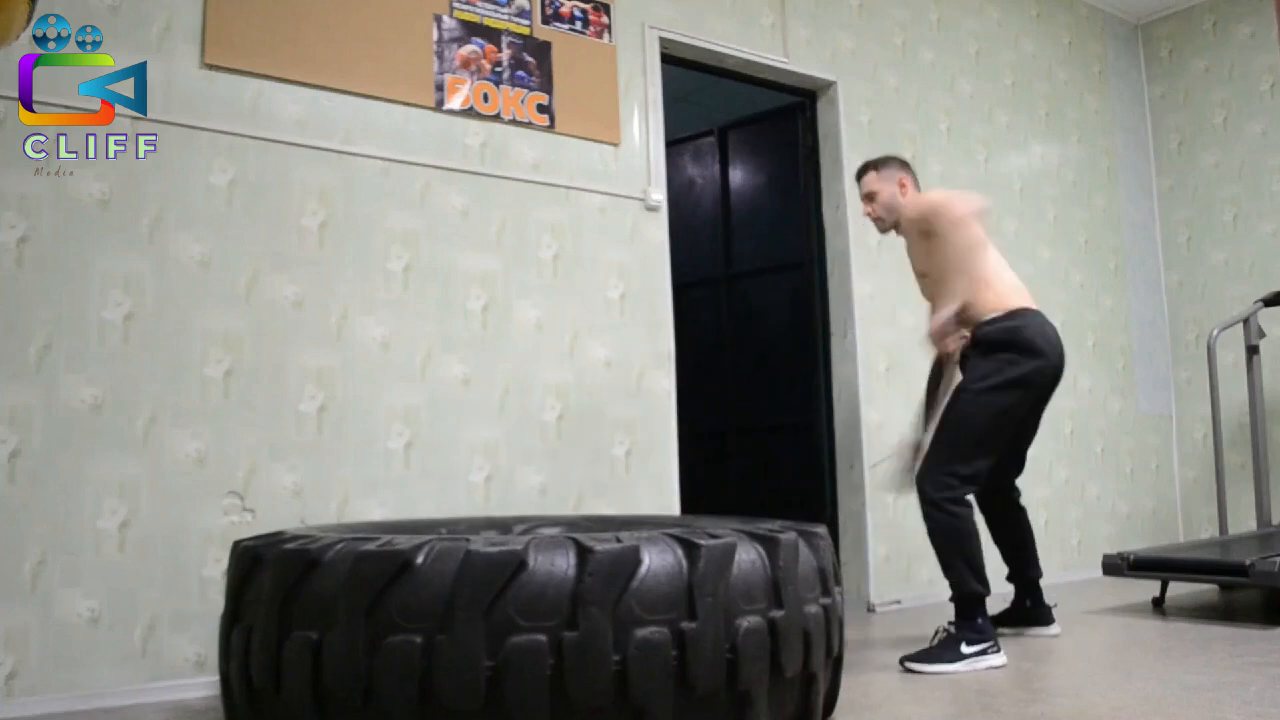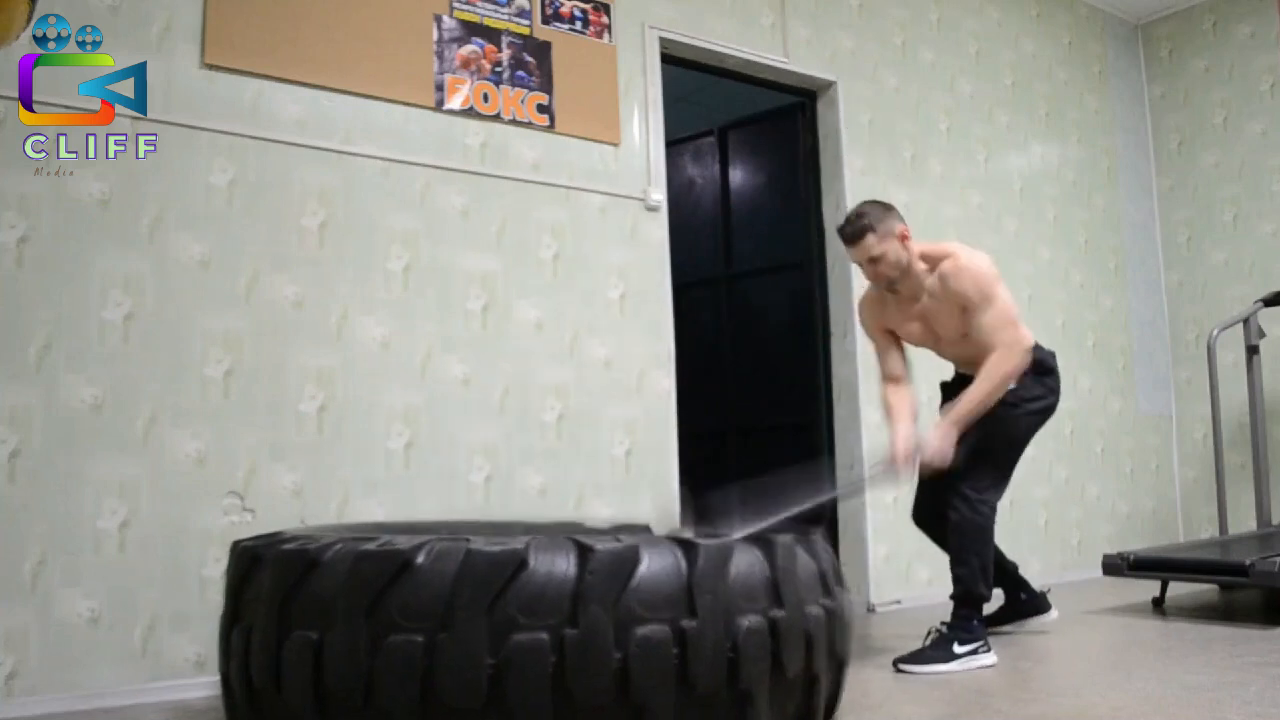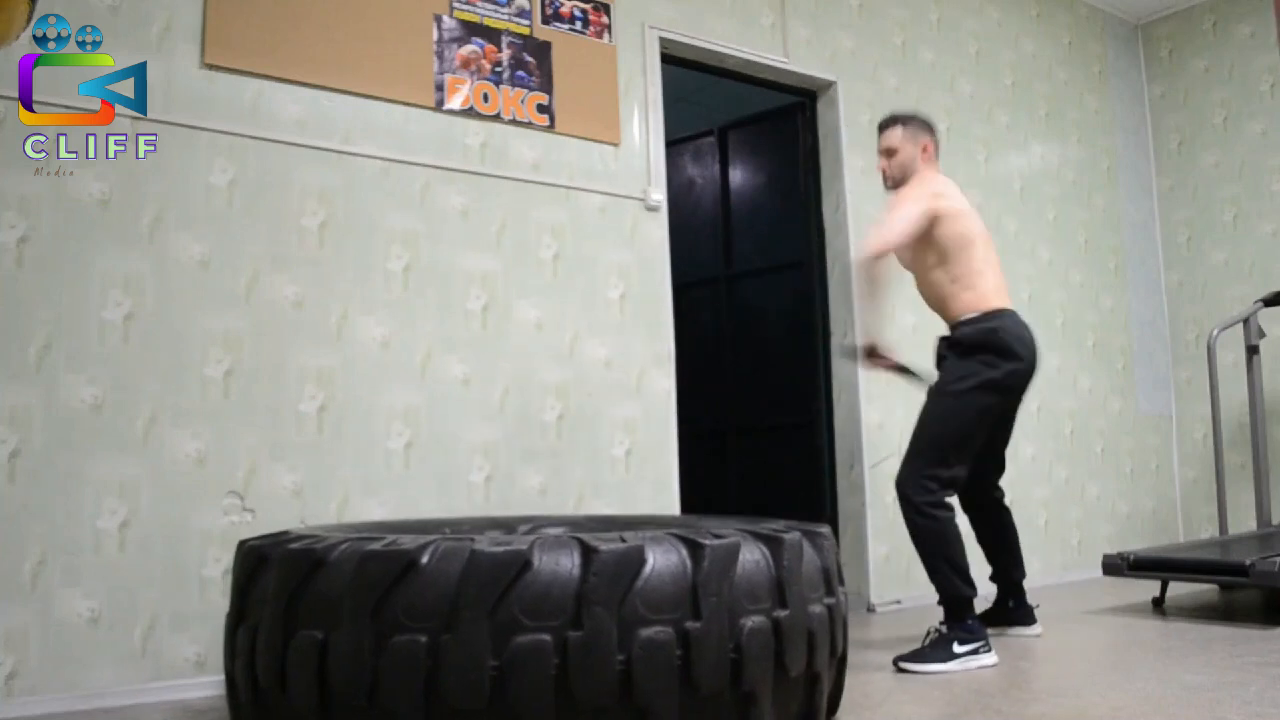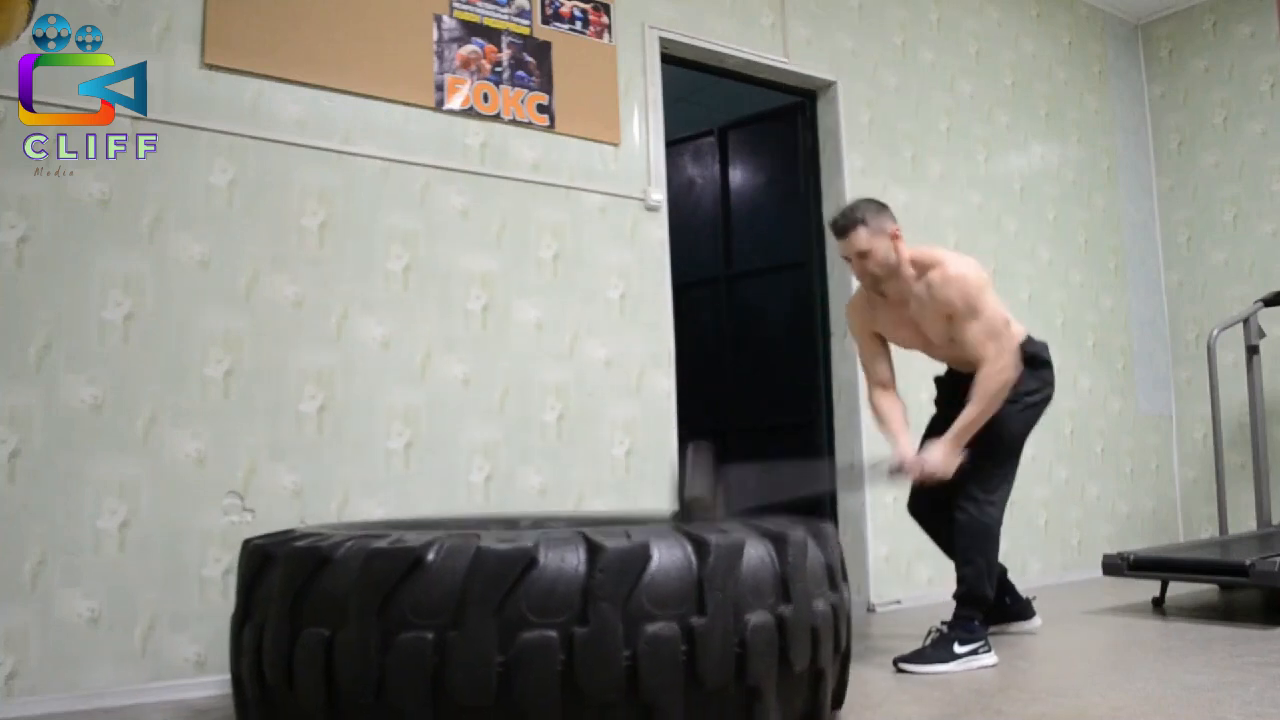
dt=1s
person 1, frame 1
left shoulder: (924, 211)
right shoulder: (925, 252)
left elbow: (969, 206)
right elbow: (955, 339)
left wrist: (952, 302)
left hip: (1011, 345)
right hip: (1034, 345)
left knee: (940, 484)
right knee: (993, 484)
left ankle: (976, 633)
right ankle: (1031, 605)
person 1, frame 2
left shoulder: (963, 269)
right shoulder: (874, 308)
left elbow: (1013, 352)
right elbow: (894, 382)
left wrist: (950, 426)
right wrist: (903, 437)
left hip: (1026, 380)
right hip: (972, 384)
left knee: (970, 492)
right knee: (930, 510)
left ankle: (967, 633)
right ankle: (1023, 596)
person 1, frame 3
left shoulder: (920, 196)
right shoulder: (946, 206)
left elbow: (878, 247)
left wrist: (873, 333)
left hip: (984, 348)
right hip: (1008, 343)
left knee: (921, 484)
right knee: (977, 482)
left ankle: (966, 630)
right ankle: (1014, 604)
person 1, frame 4
left shoulder: (952, 276)
right shoulder: (863, 311)
left elbow: (1002, 364)
right elbow: (880, 387)
left wrist: (951, 444)
right wrist: (901, 448)
left hip: (1019, 376)
right hip: (962, 381)
left knee: (977, 487)
right knee: (928, 500)
left ankle: (969, 633)
right ankle: (1008, 603)
